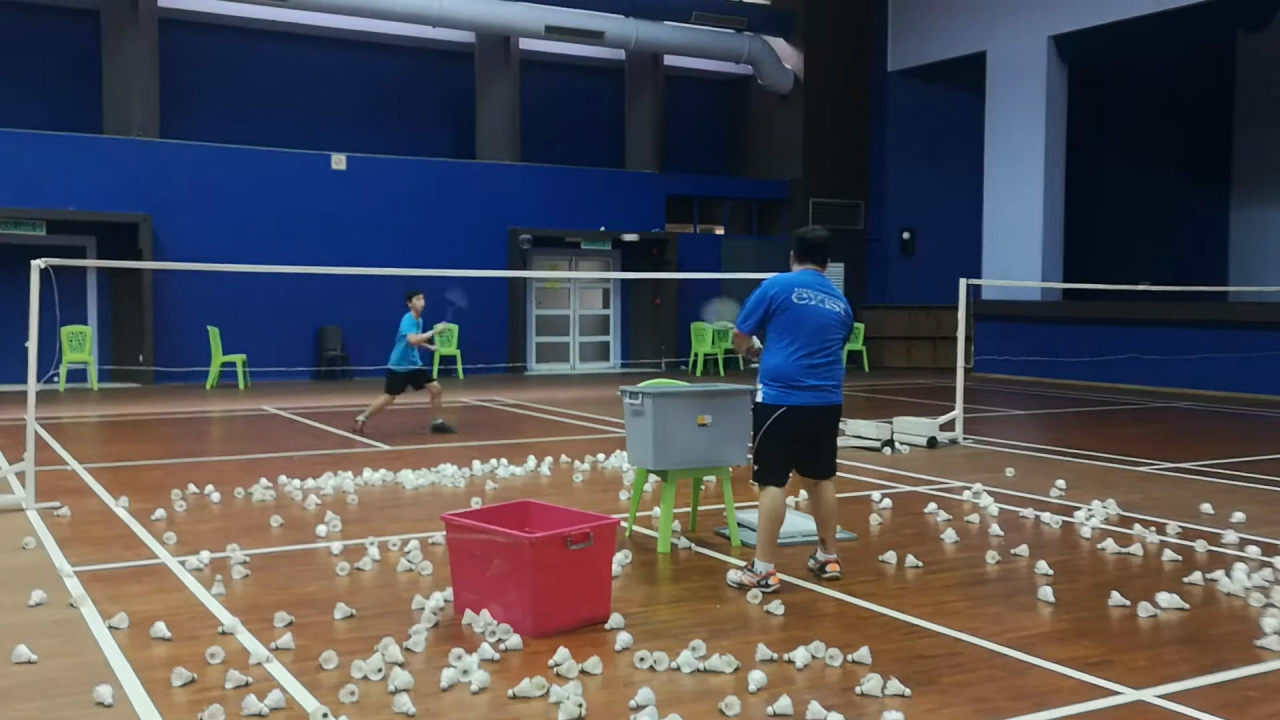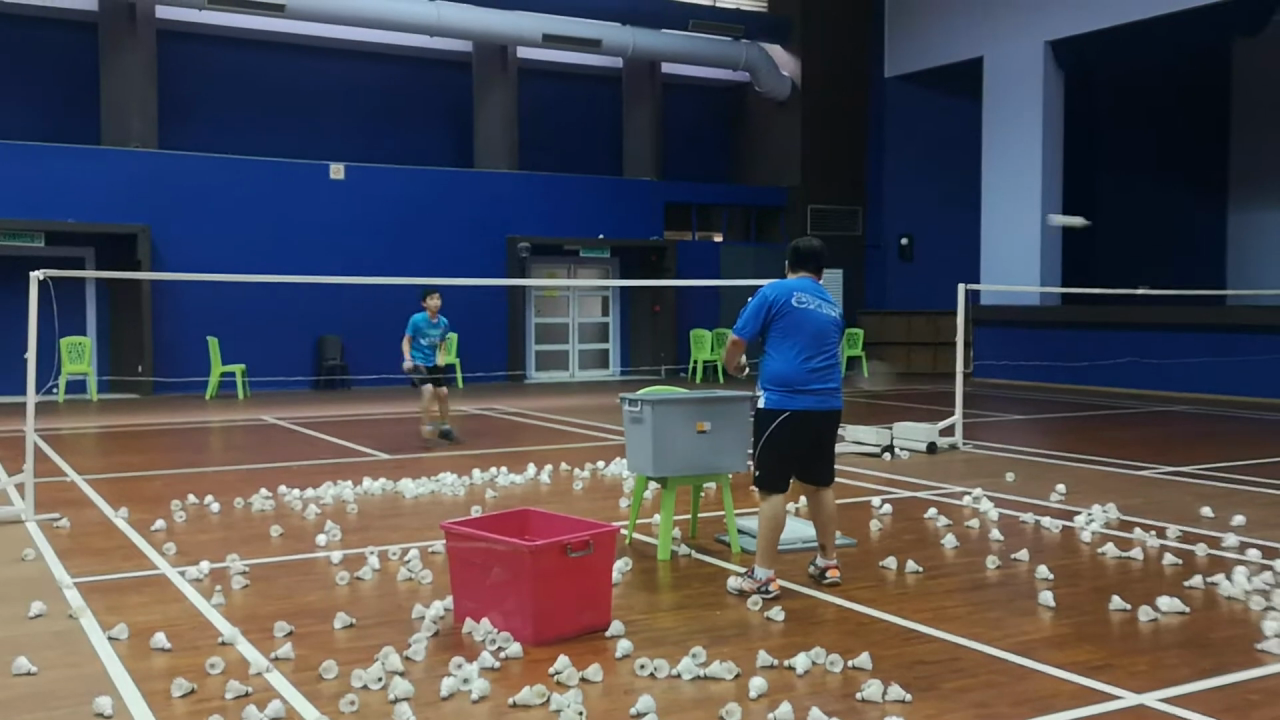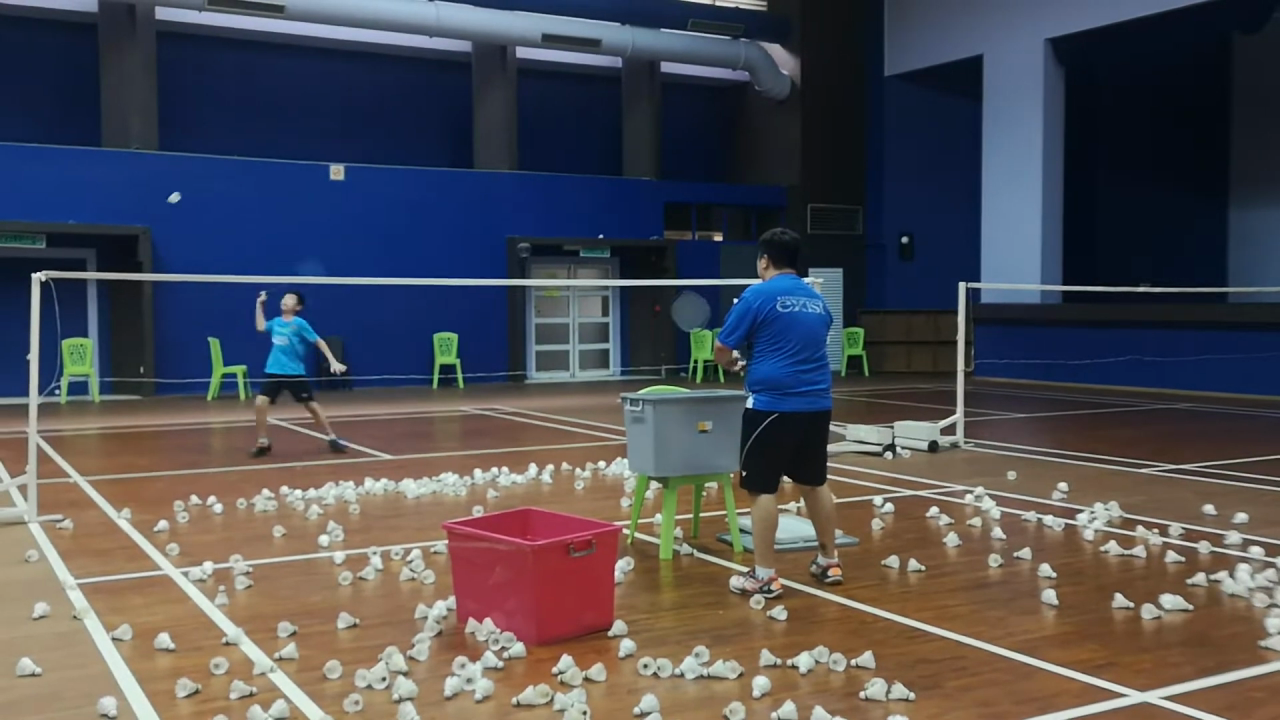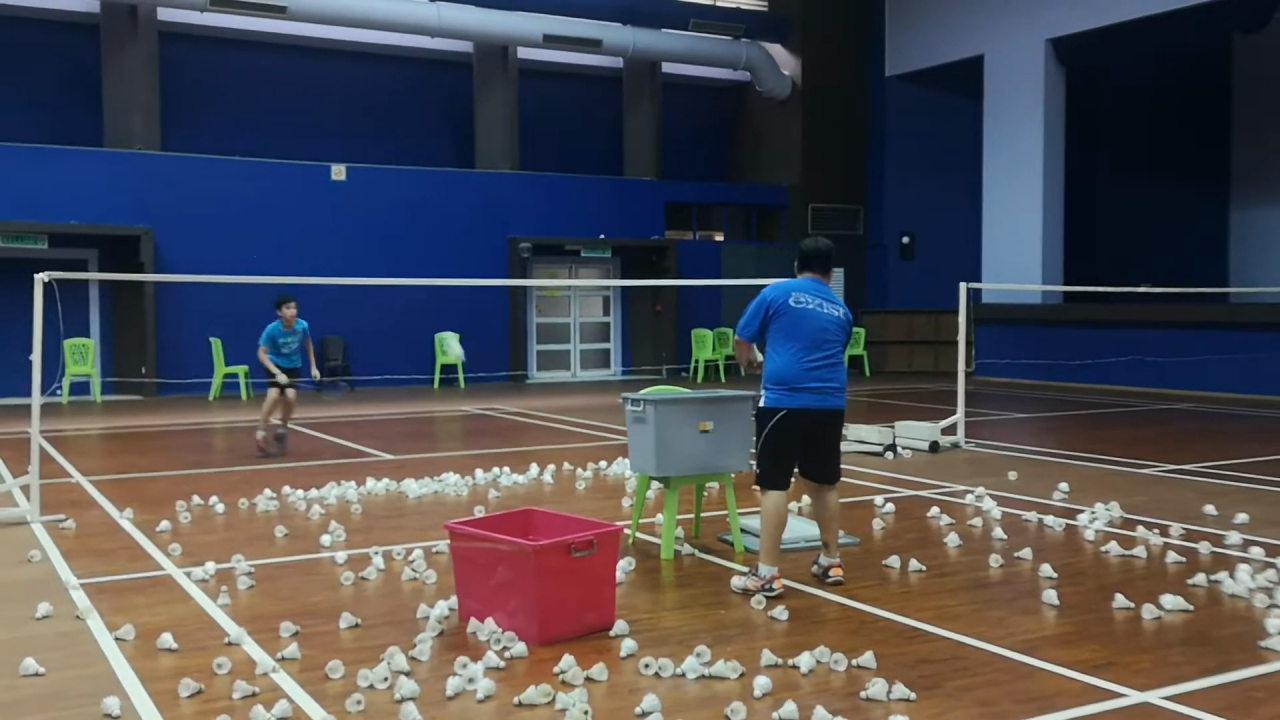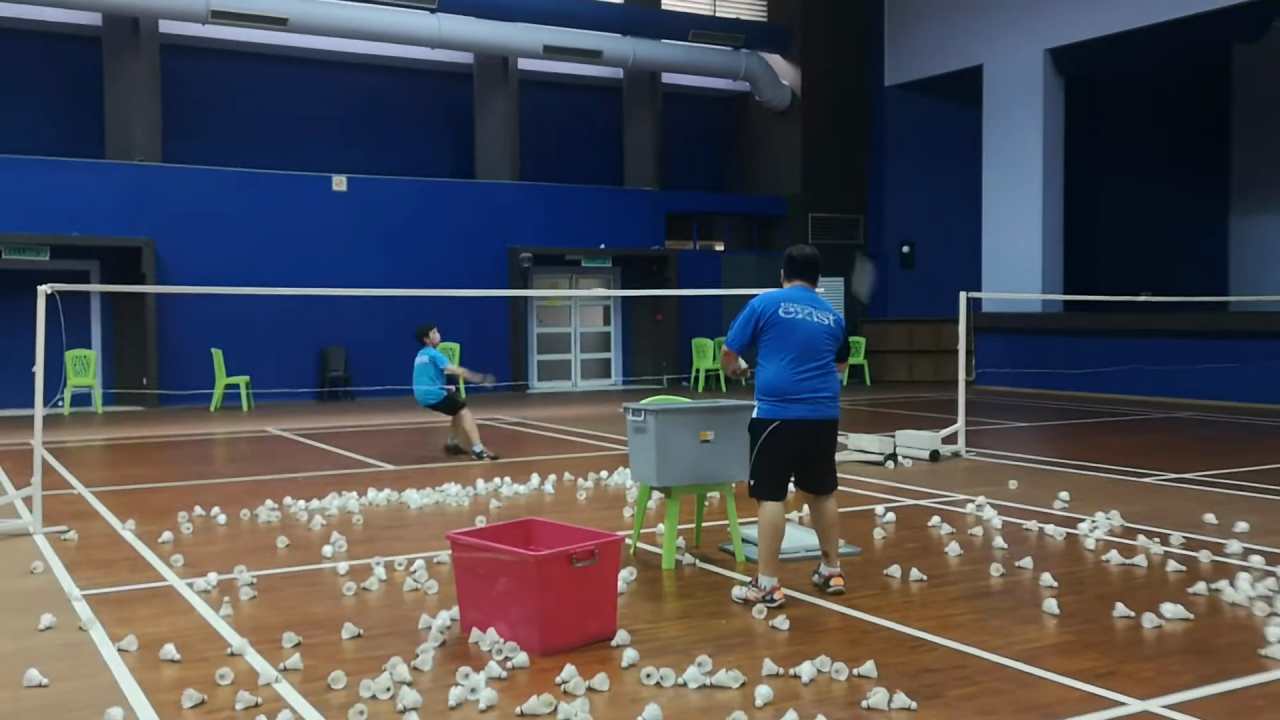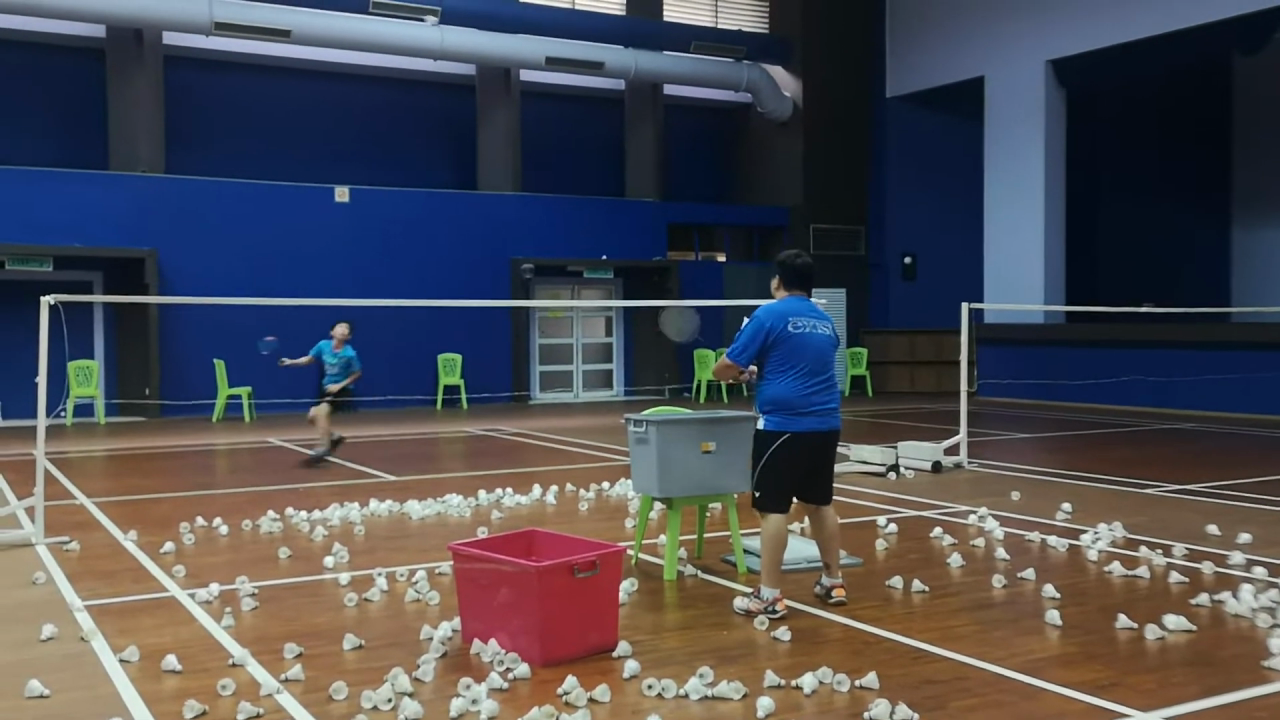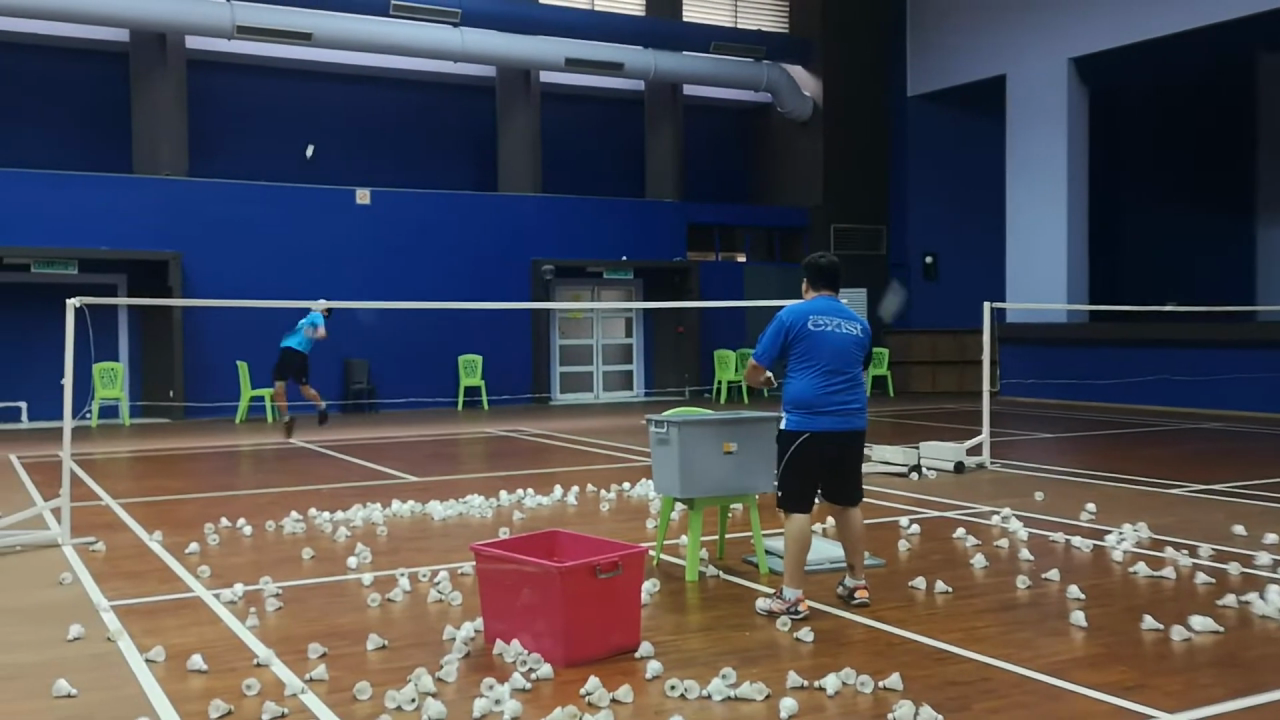
dt=0.7s
person 1, frame 1
left shoulder: (776, 286)
right shoulder: (841, 302)
left elbow: (739, 336)
left wrist: (752, 349)
left hip: (782, 398)
right hip: (827, 400)
left knee: (772, 482)
right knee: (821, 478)
left ankle: (763, 570)
right ankle: (828, 557)
person 1, frame 2
left shoulder: (774, 292)
right shoulder: (833, 308)
left elbow: (737, 340)
left wrist: (733, 366)
left hip: (783, 403)
right hip: (827, 405)
left knee: (773, 489)
right knee: (820, 484)
left ankle: (763, 576)
right ankle: (828, 563)
person 1, frame 3
left shoulder: (758, 296)
right shoulder: (817, 301)
left elbow: (722, 349)
left wrist: (731, 361)
left hip: (772, 405)
right hip: (817, 405)
left knee: (762, 489)
right knee: (814, 483)
left ankle: (765, 576)
right ankle: (829, 562)
person 1, frame 4
left shoulder: (776, 293)
right shoulder: (841, 310)
left elbow: (741, 342)
left wrist: (752, 363)
left hip: (784, 402)
right hip: (829, 405)
left knee: (774, 486)
right knee: (824, 483)
left ankle: (767, 574)
right ankle: (831, 562)
person 1, frame 5
left shoulder: (765, 304)
right shoulder: (832, 317)
left elbow: (729, 353)
left wrist: (734, 370)
left hip: (777, 413)
right hip: (823, 415)
left knee: (770, 496)
right knee: (821, 493)
left ankle: (767, 584)
right ankle: (831, 571)
person 1, frame 6
left shoulder: (768, 316)
right shoulder: (826, 322)
left elbow: (727, 368)
left wrist: (724, 374)
right wrist: (758, 372)
left hip: (783, 425)
right hip: (826, 425)
left knee: (773, 508)
right knee: (821, 503)
left ankle: (769, 596)
right ankle: (833, 582)
person 1, frame 7
left shoulder: (793, 315)
right shoulder: (858, 324)
left elbow: (755, 367)
left wrist: (760, 381)
left hip: (806, 425)
right hip: (851, 425)
left knee: (797, 508)
right knee: (847, 504)
left ankle: (792, 596)
right ankle: (857, 583)
